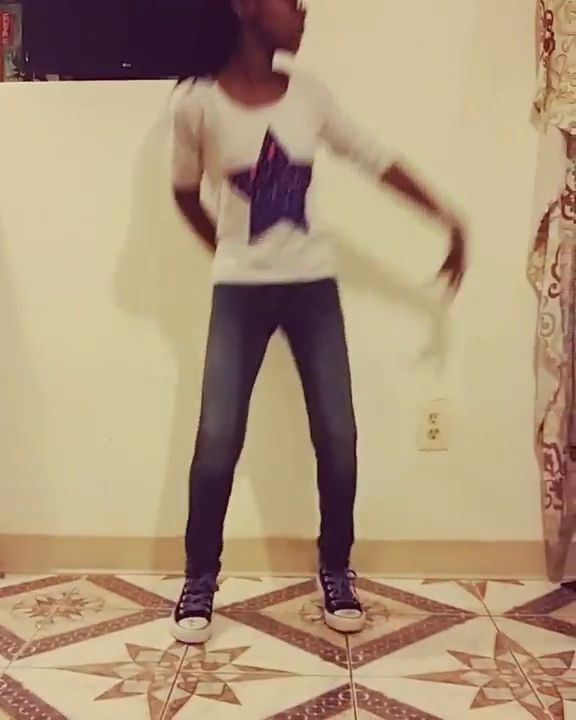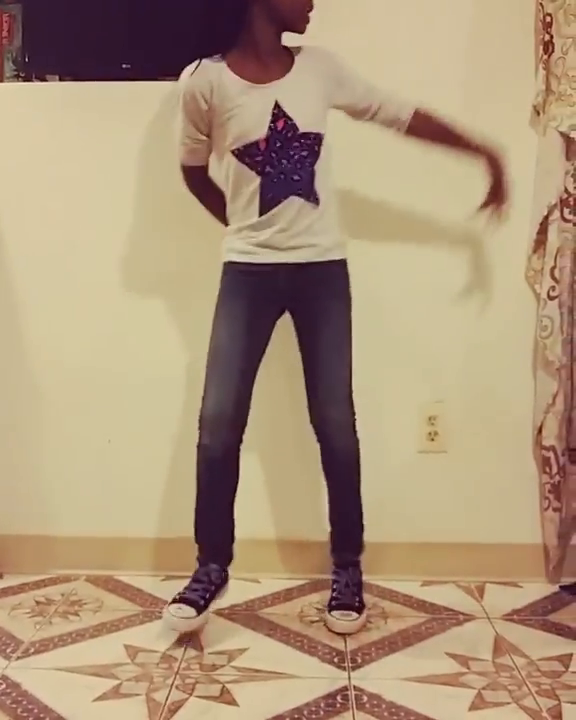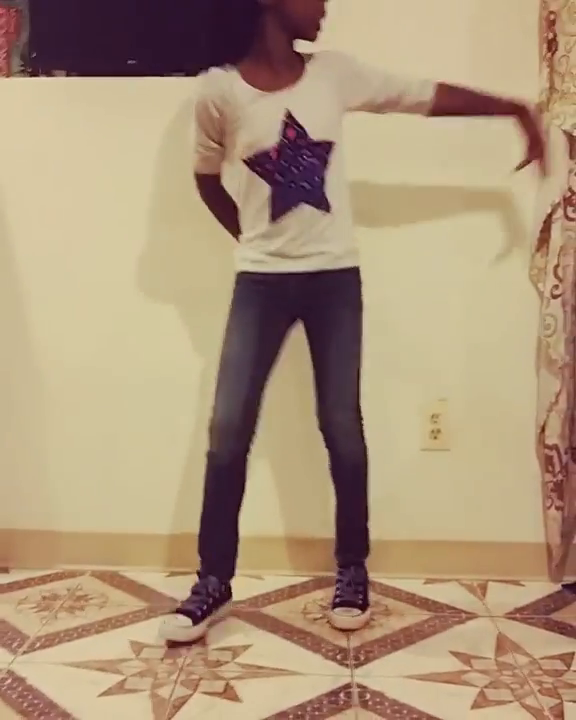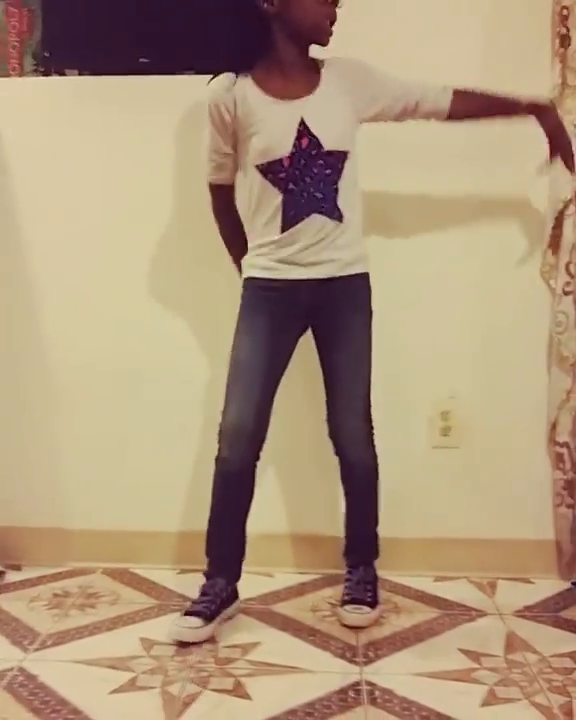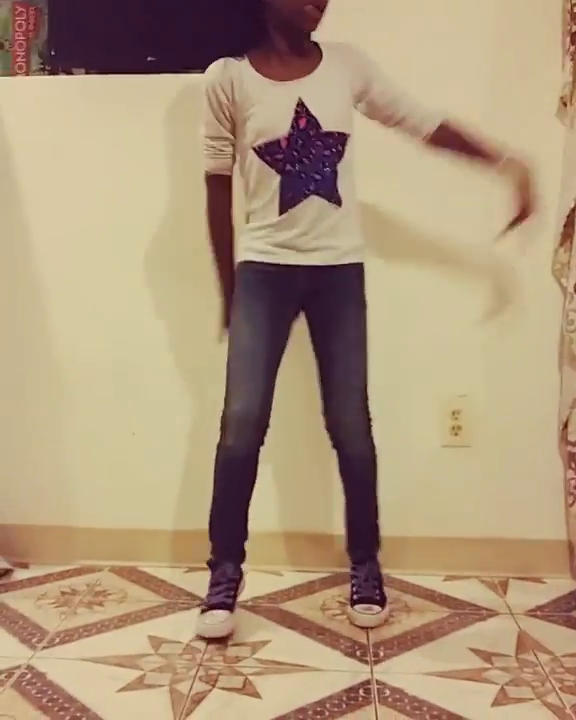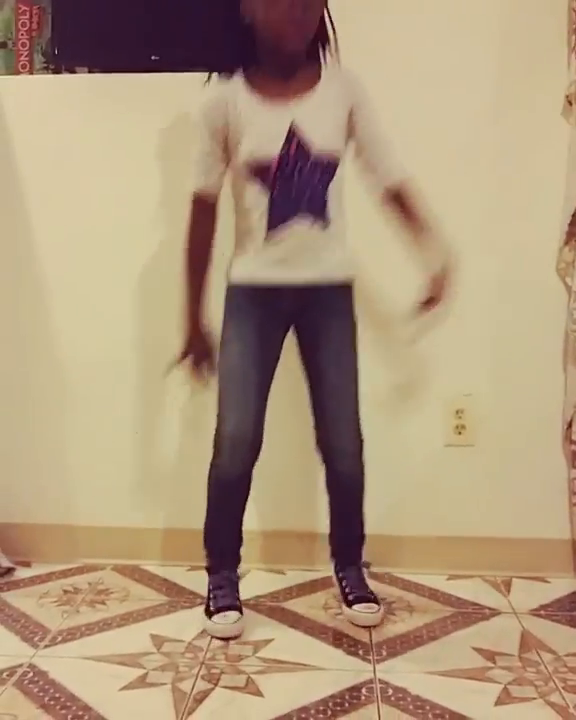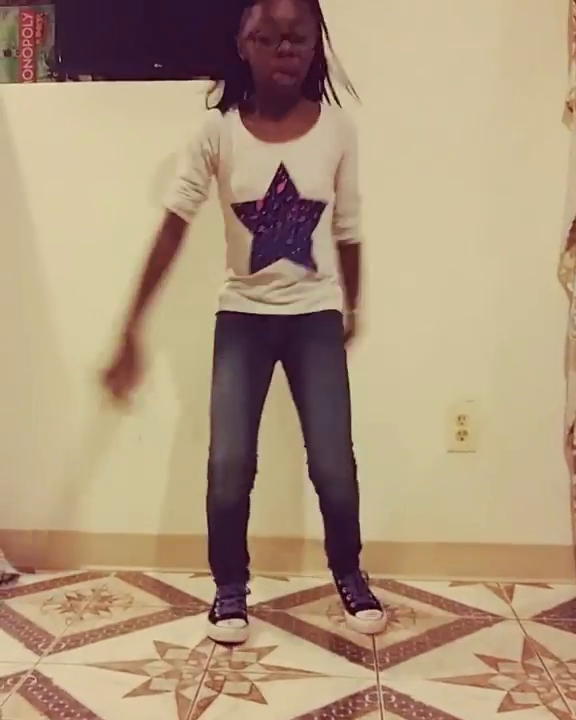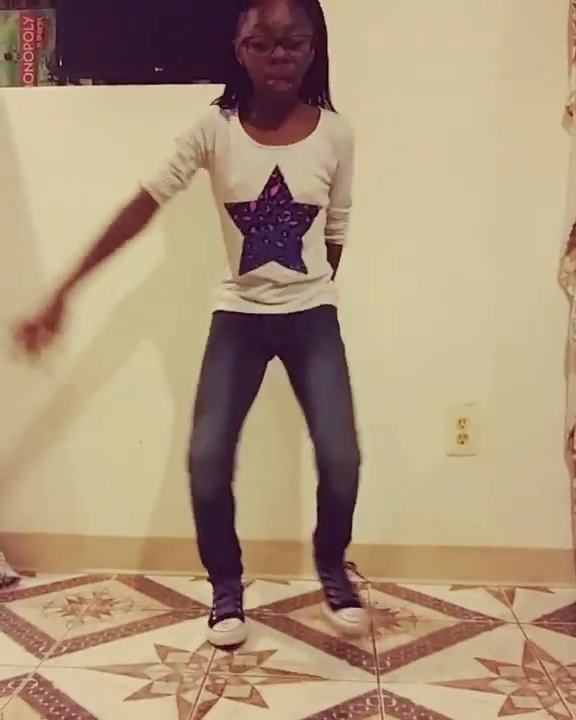
dt=0.1s
person 1, frame 1
left shoulder: (310, 97)
right shoulder: (198, 104)
left elbow: (381, 162)
right elbow: (186, 193)
left wrist: (451, 220)
left hip: (314, 289)
right hip: (239, 291)
left knee: (336, 437)
right knee: (216, 438)
left ankle: (335, 568)
right ankle: (200, 579)
person 1, frame 2
left shoulder: (320, 69)
right shoulder: (205, 81)
left elbow: (405, 114)
right elbow: (193, 171)
left wrist: (485, 153)
left hip: (323, 270)
right hip: (247, 272)
left knee: (335, 424)
right knee: (219, 420)
left ankle: (346, 566)
right ankle: (211, 568)
person 1, frame 3
left shoulder: (336, 73)
right shoulder: (219, 89)
left elbow: (432, 96)
right elbow: (207, 179)
left wrist: (519, 109)
left hip: (335, 277)
right hip: (260, 281)
left knee: (343, 430)
right knee: (228, 428)
left ankle: (352, 567)
right ankle: (214, 578)
person 1, frame 4
left shoulder: (351, 80)
right shoulder: (230, 96)
left elbow: (446, 102)
right elbow: (222, 193)
left hip: (345, 283)
right hip: (270, 287)
left knee: (353, 435)
right knee: (239, 434)
left ankle: (361, 567)
right ankle: (221, 581)
person 1, frame 5
left shoulder: (348, 67)
right shoulder: (227, 78)
left elbow: (429, 126)
right elbow: (218, 186)
left wrist: (506, 164)
right wrist: (229, 288)
left hip: (339, 272)
right hip: (262, 273)
left knee: (349, 426)
right knee: (242, 422)
left ankle: (364, 562)
right ankle: (225, 571)
person 1, frame 6
left shoulder: (345, 88)
right shoulder: (225, 100)
left elbow: (391, 183)
right elbow: (203, 207)
left wrist: (435, 255)
right wrist: (194, 316)
left hip: (334, 291)
right hip: (252, 290)
left knee: (341, 441)
right knee: (235, 439)
left ankle: (348, 566)
right ankle: (222, 575)
person 1, frame 7
left shoulder: (337, 128)
right shoulder: (217, 133)
left elbow: (347, 233)
right elbow: (173, 229)
left wrist: (352, 312)
right wrist: (130, 335)
left hip: (315, 319)
right hip: (244, 319)
left knee: (334, 467)
right knee: (229, 466)
left ankle: (349, 573)
right ankle: (230, 586)
person 1, frame 8
left shoulder: (334, 134)
right shoulder: (213, 132)
left elbow: (335, 236)
right elbow: (139, 208)
right wrist: (62, 295)
left hip: (311, 316)
right hip: (237, 318)
left knee: (337, 454)
right knee: (207, 458)
left ankle: (332, 564)
right ankle: (226, 583)
